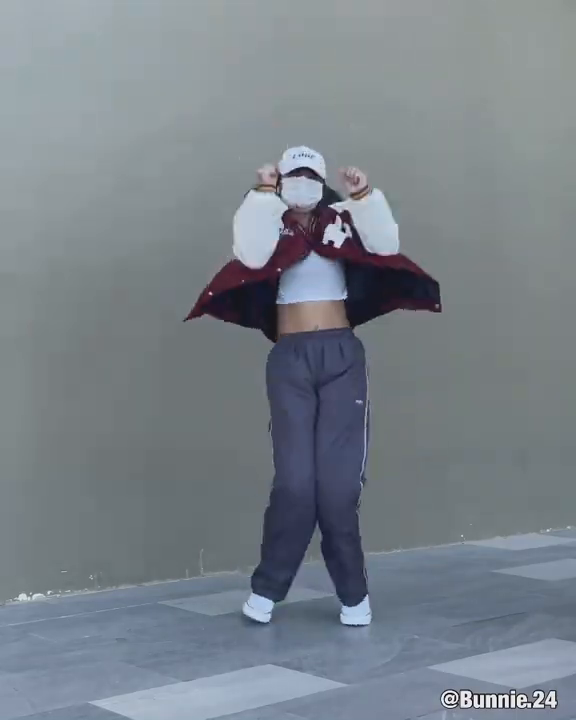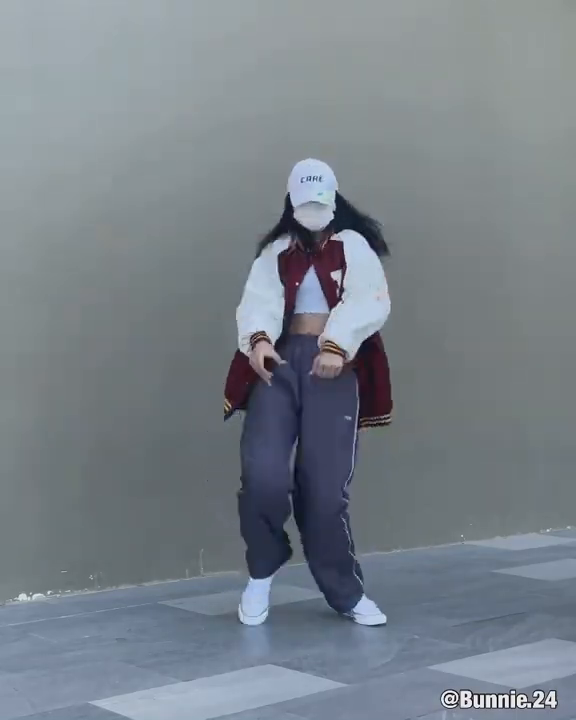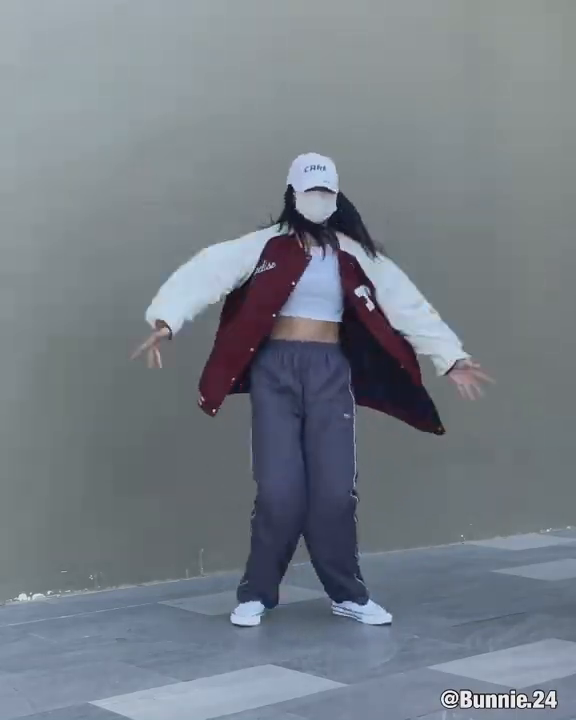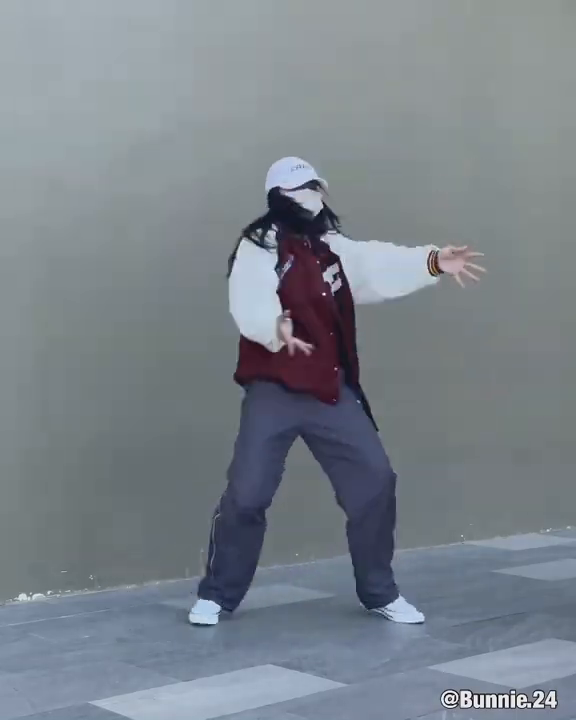
dt=0.5s
person 1, frame 1
left shoulder: (343, 224)
right shoulder: (269, 230)
left elbow: (384, 243)
right elbow: (248, 251)
left wrist: (364, 194)
right wrist: (261, 193)
left hip: (342, 361)
right hip: (291, 363)
left knee: (338, 483)
right knee: (295, 482)
left ankle: (352, 592)
right ankle: (267, 588)
person 1, frame 2
left shoulder: (353, 244)
right shoulder: (278, 251)
left elbow: (368, 304)
right elbow: (257, 303)
left wrist: (336, 346)
right wrist: (259, 339)
left hip: (334, 373)
right hip: (280, 369)
left knee: (325, 492)
right knee: (264, 478)
left ankle: (347, 594)
right ankle: (262, 569)
person 1, frame 3
left shoulder: (358, 254)
right shoulder: (270, 244)
left elbow: (406, 304)
right elbow: (207, 269)
left wrist: (451, 357)
right wrist: (165, 320)
left hip: (328, 372)
right hip: (275, 375)
left knee: (334, 493)
right knee: (278, 494)
left ankle: (346, 593)
right ankle: (256, 593)
person 1, frame 4
left shoulder: (329, 247)
right shoulder: (259, 244)
left elbow: (376, 272)
right elbow: (249, 301)
left wrist: (436, 262)
right wrist: (275, 328)
left hip: (328, 386)
right hip: (273, 386)
left knee: (375, 481)
right knee: (247, 495)
left ankle: (380, 593)
right ankle: (217, 594)
